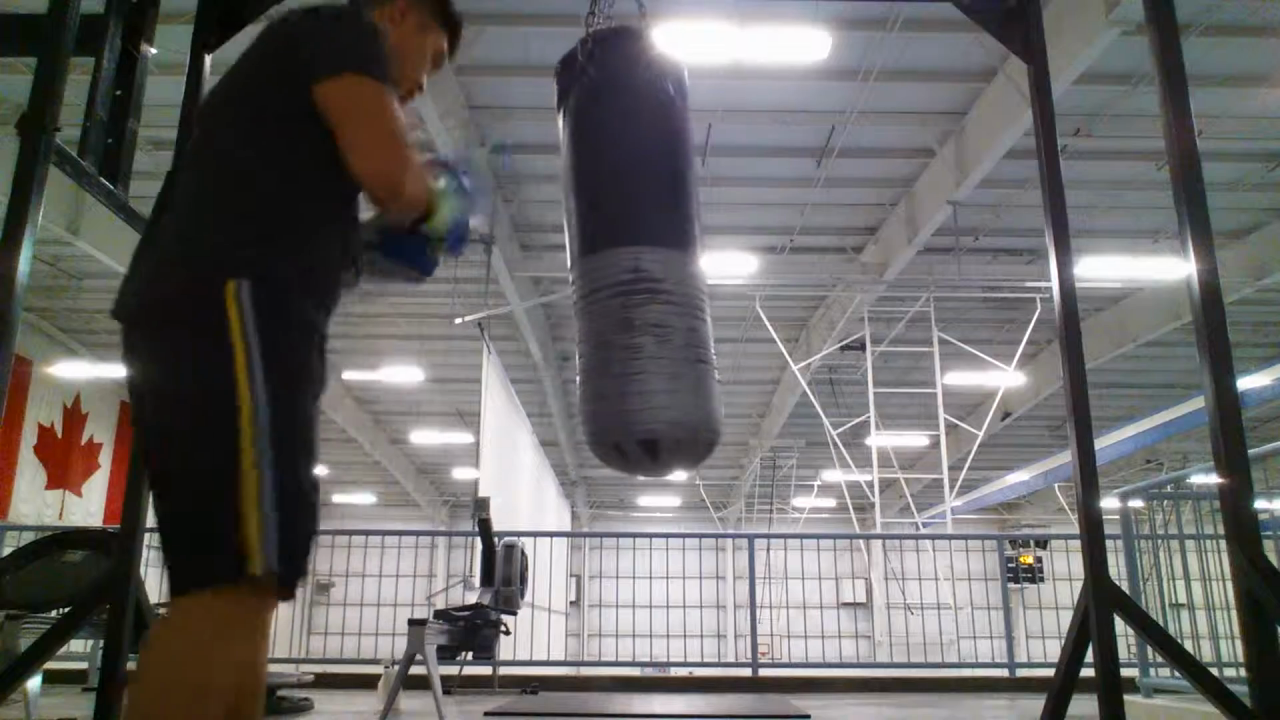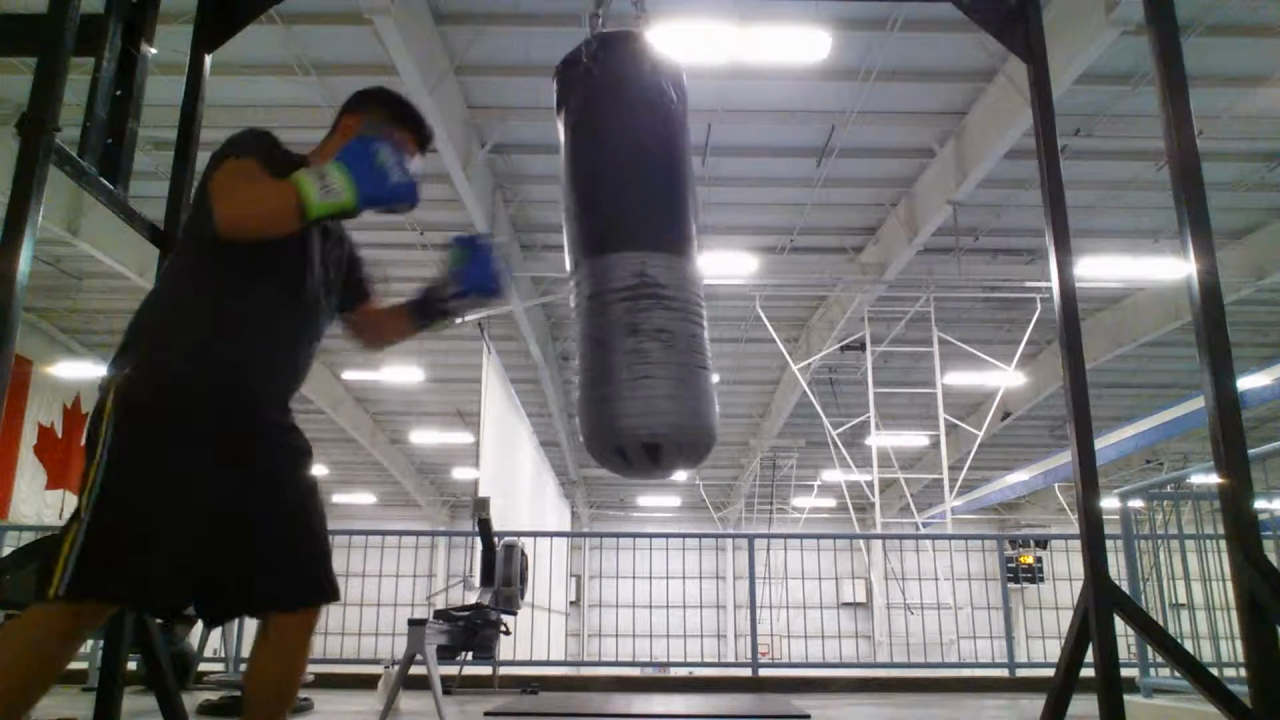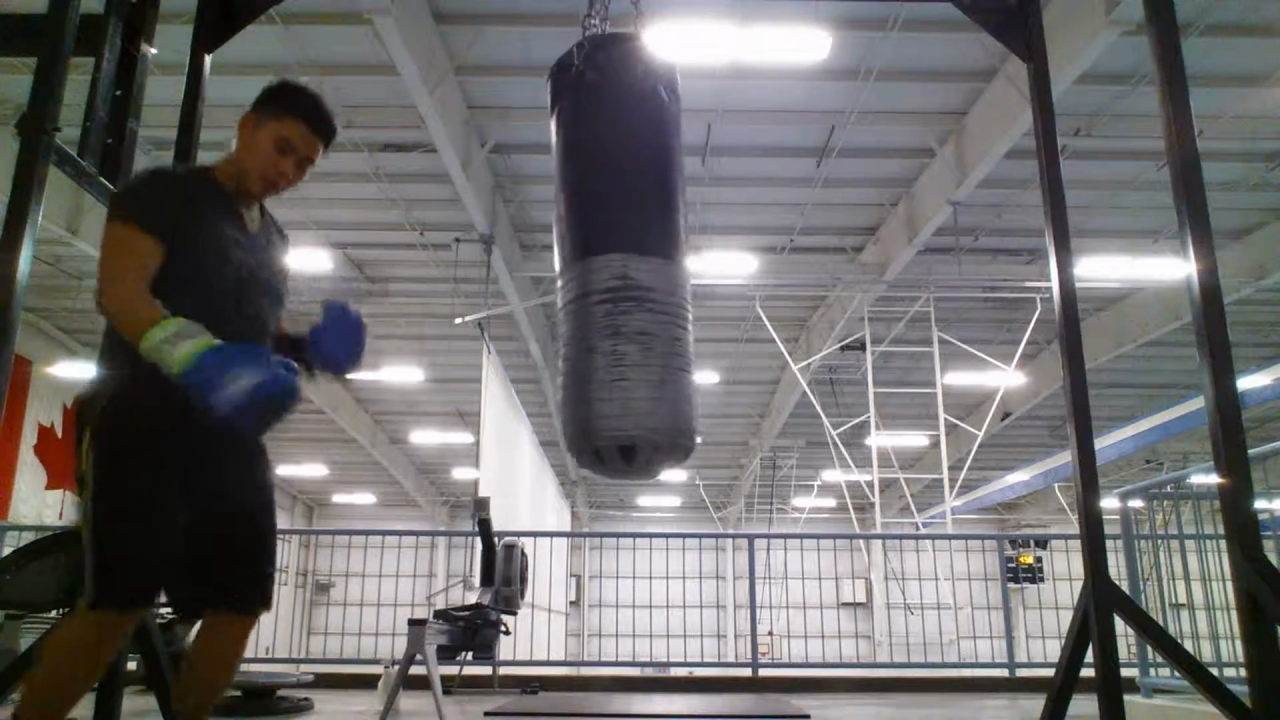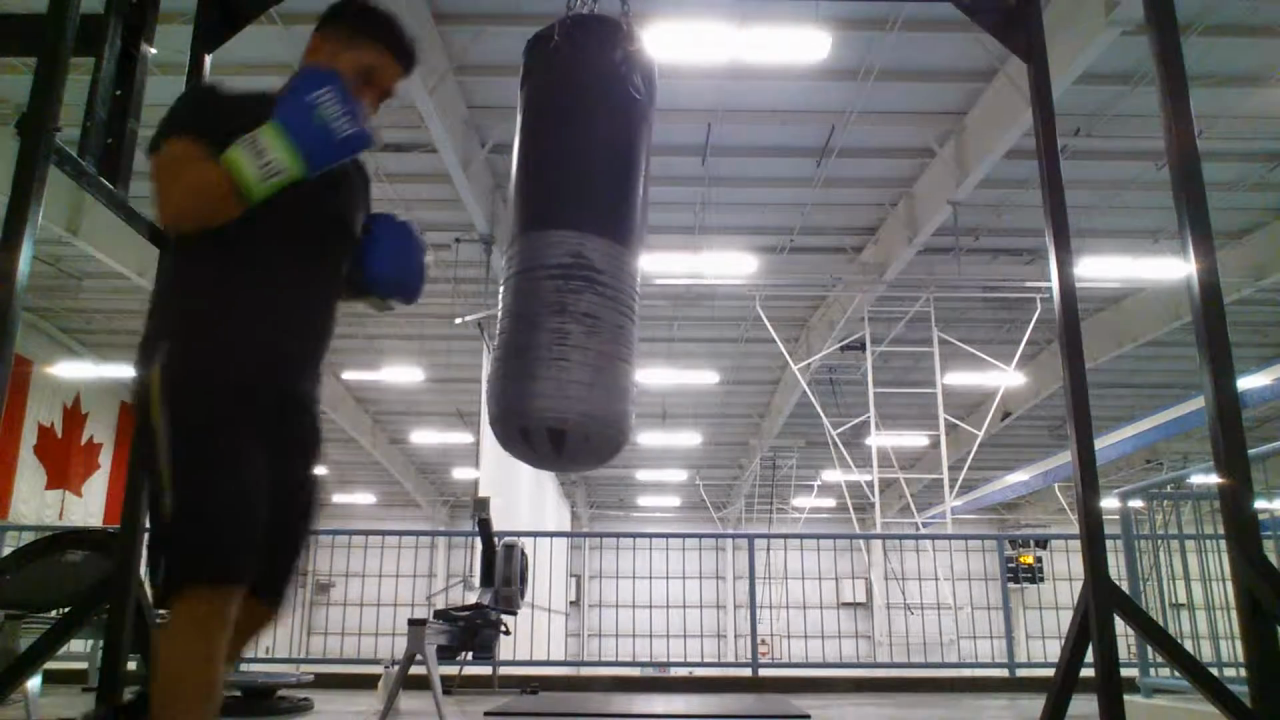
dt=0.7s
person 1, frame 1
left shoulder: (284, 79)
right elbow: (387, 173)
left wrist: (368, 249)
right wrist: (434, 198)
left hip: (206, 329)
right hip: (230, 321)
left knee: (256, 579)
right knee: (238, 575)
person 1, frame 2
left shoulder: (333, 244)
right shoulder: (253, 153)
left elbow: (374, 329)
right elbow: (238, 214)
left wrist: (446, 297)
right wrist: (346, 181)
left hip: (254, 430)
right hip: (161, 401)
left knee: (298, 604)
right knee: (84, 603)
person 1, frame 3
left shoulder: (271, 241)
right shoulder: (165, 191)
right elbow: (119, 292)
left wrist: (308, 345)
right wrist: (203, 365)
left hip: (230, 438)
right hip: (138, 425)
left knee: (237, 606)
right knee: (116, 603)
person 1, frame 4
left shoulder: (347, 175)
right shoulder: (214, 108)
left elbow: (348, 278)
right elbow: (179, 206)
left wrist: (383, 270)
right wrist: (285, 148)
left hip: (288, 396)
right hip: (197, 376)
left knee: (257, 597)
right knee: (209, 587)
